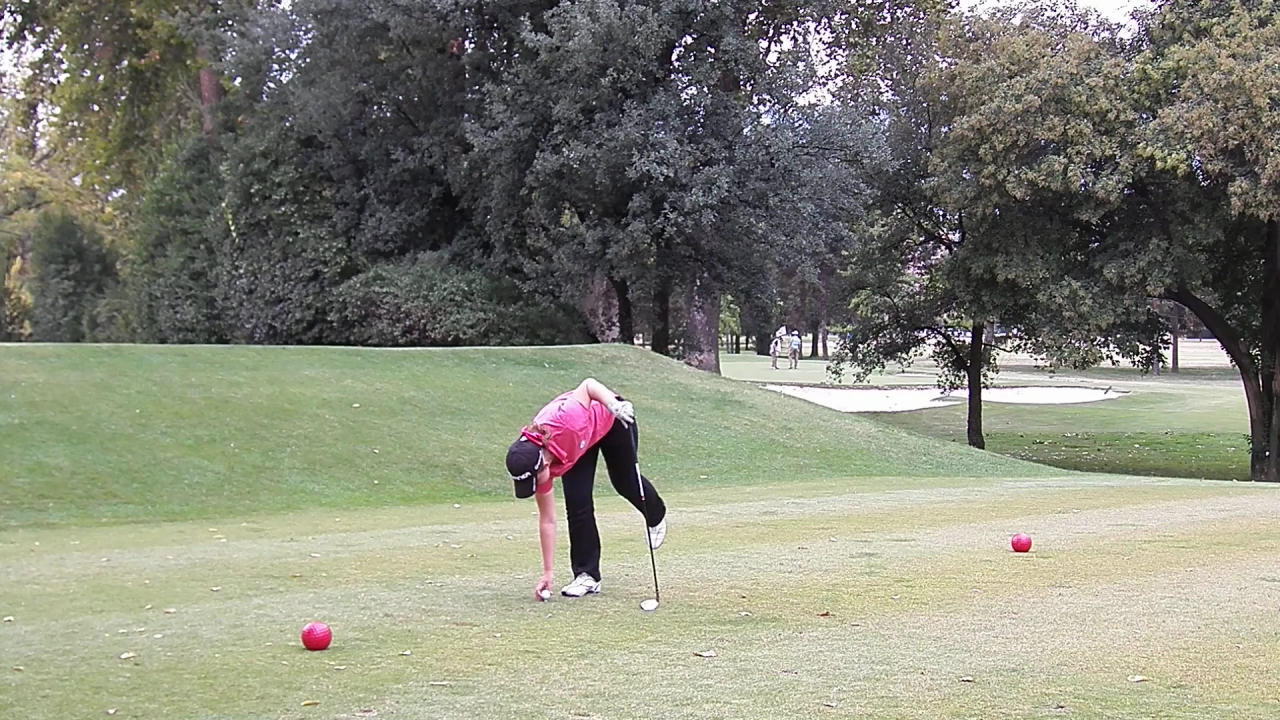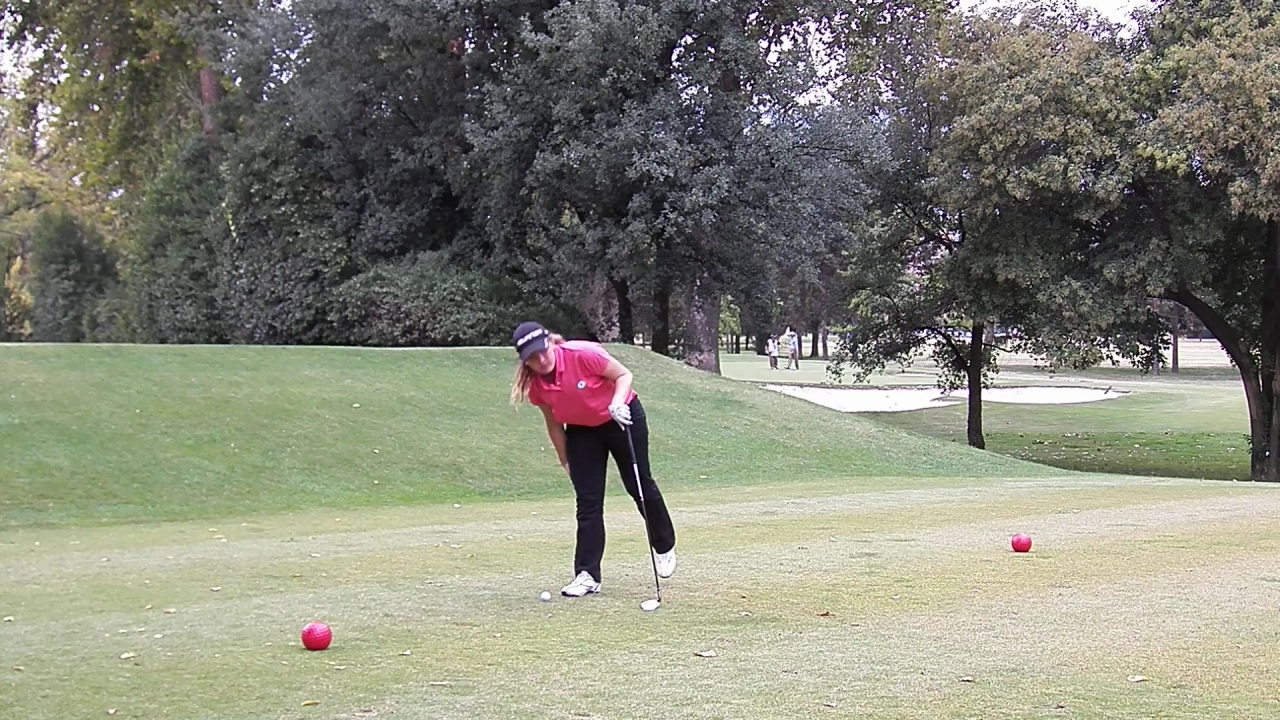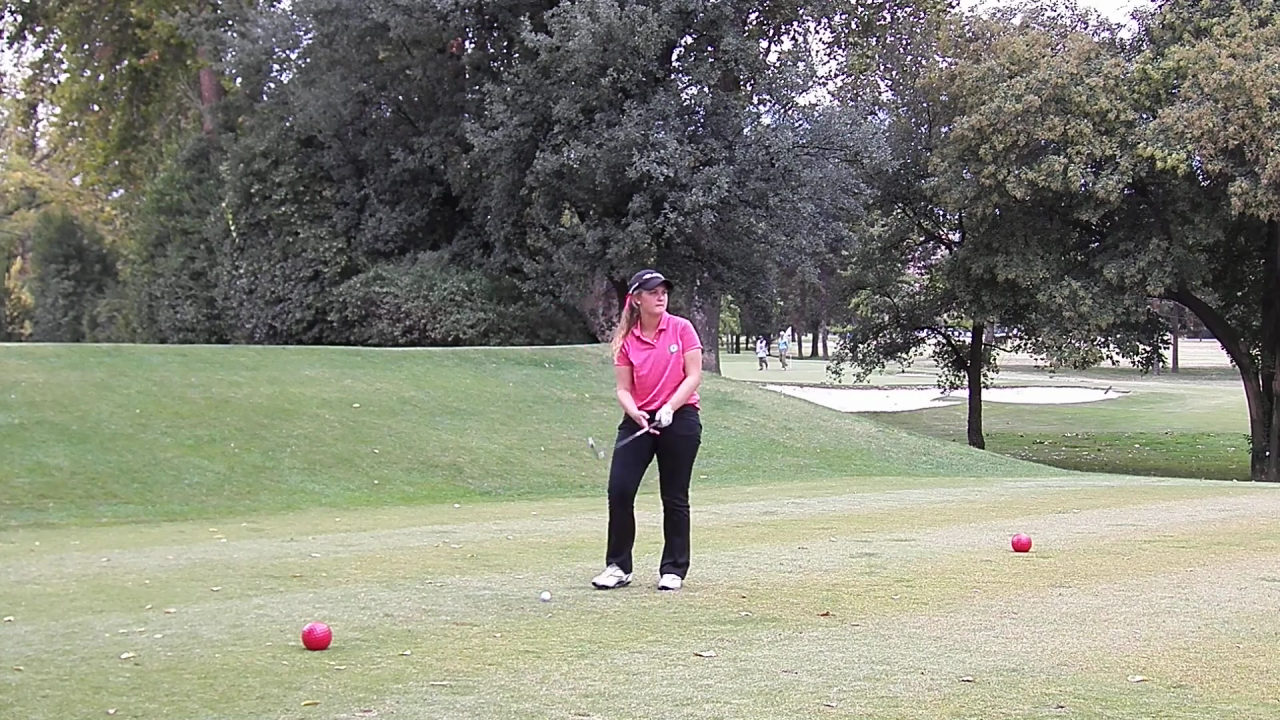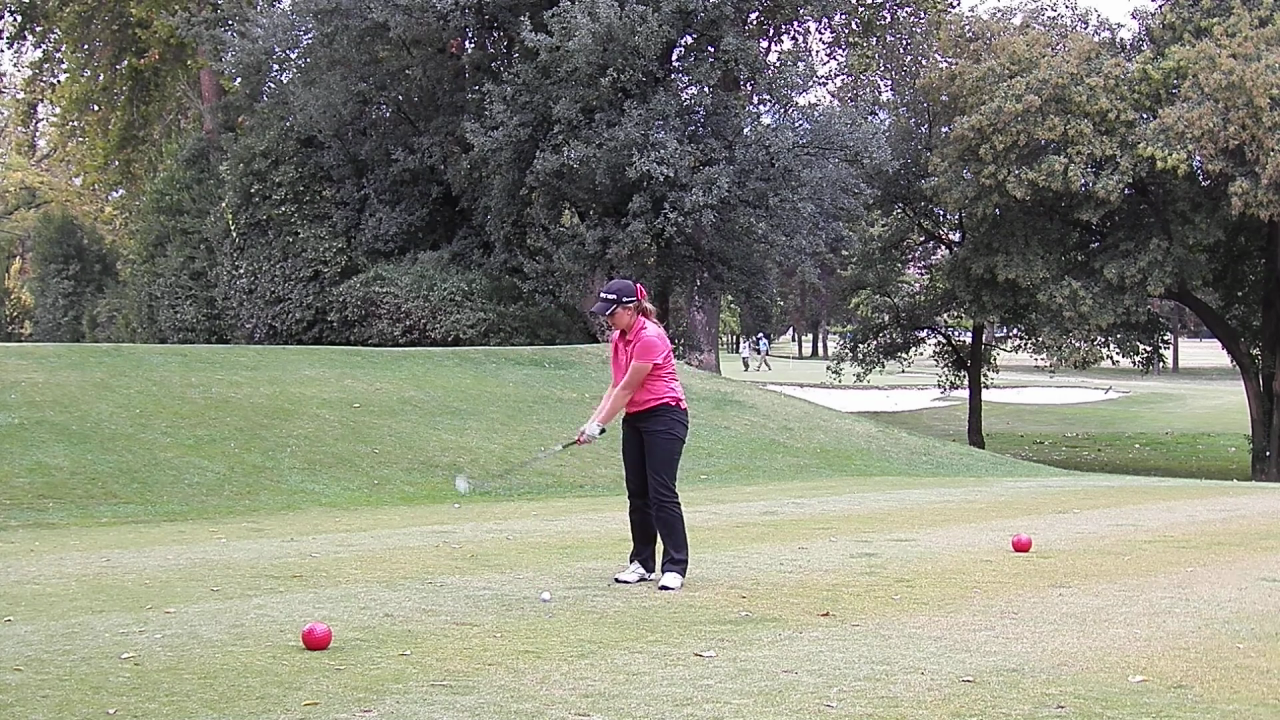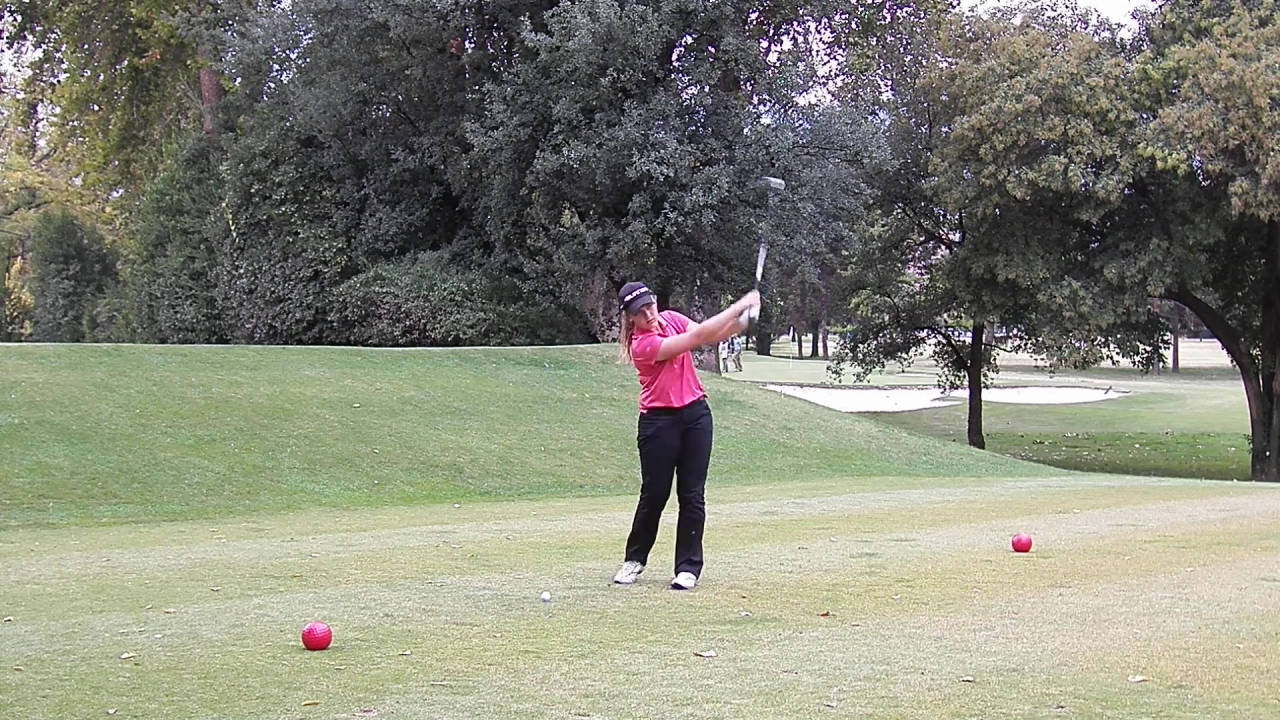
dt=1s
person 1, frame 1
left shoulder: (564, 423)
right shoulder: (535, 461)
left elbow: (588, 384)
right elbow: (547, 520)
left wrist: (614, 404)
right wrist: (548, 571)
left hip: (613, 421)
right hip: (576, 443)
left knee: (627, 482)
right knee: (577, 505)
left ankle: (656, 516)
right ankle: (587, 574)
person 1, frame 2
left shoulder: (582, 354)
right shoulder: (534, 385)
left elbow: (625, 375)
right elbow: (553, 422)
left wrist: (617, 405)
right wrist: (566, 461)
left hip: (622, 416)
right hip: (582, 433)
left knee: (639, 485)
right knee: (587, 502)
left ankle: (665, 546)
right ankle: (587, 574)
person 1, frame 3
left shoulder: (681, 328)
right shoulder: (625, 339)
left elbow: (694, 376)
right elbow: (623, 389)
left wrist: (669, 408)
right wrist: (636, 414)
left hip: (680, 420)
right hip: (640, 422)
left knee: (674, 498)
right knee: (619, 490)
left ankle: (673, 568)
right ankle: (618, 566)
person 1, frame 4
left shoulder: (650, 338)
right shoulder: (617, 339)
left elbow: (627, 389)
right elbow: (615, 387)
left wrist: (598, 423)
right wrist: (593, 420)
left hip: (664, 416)
right hip: (634, 419)
left knee: (662, 492)
right knee: (637, 493)
left ankle: (674, 566)
right ankle: (642, 562)
person 1, frame 5
left shoulder: (672, 319)
right shoulder: (640, 346)
left elbow: (709, 336)
right elbow: (694, 337)
left wrist: (739, 319)
right wrist: (737, 306)
left hip: (695, 414)
right hip: (659, 422)
left knee: (692, 495)
right knee: (654, 495)
left ankle: (688, 566)
right ankle: (634, 560)
